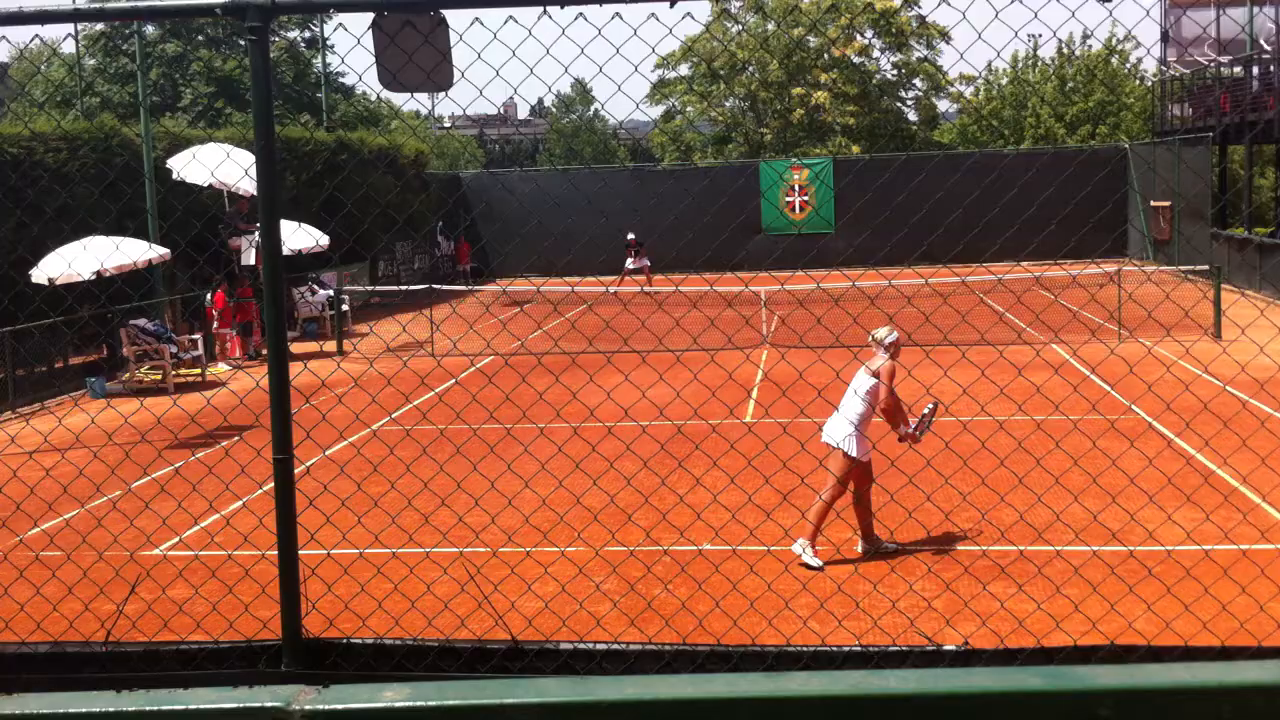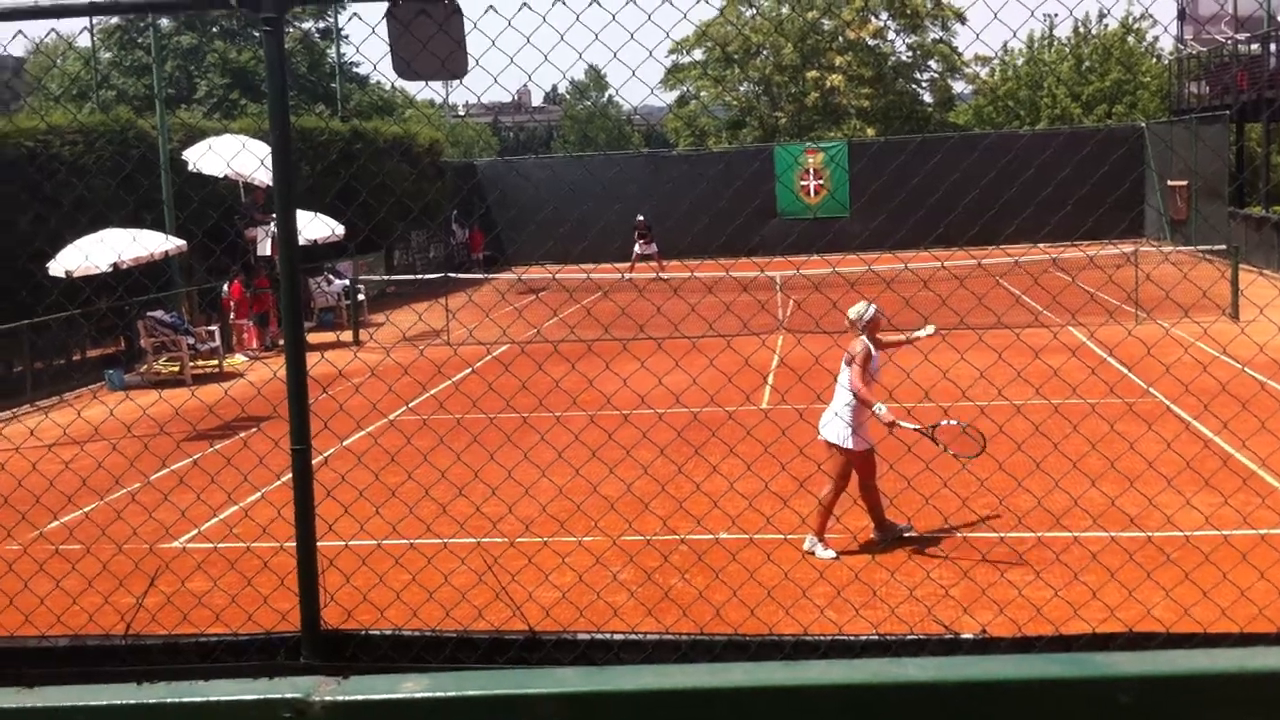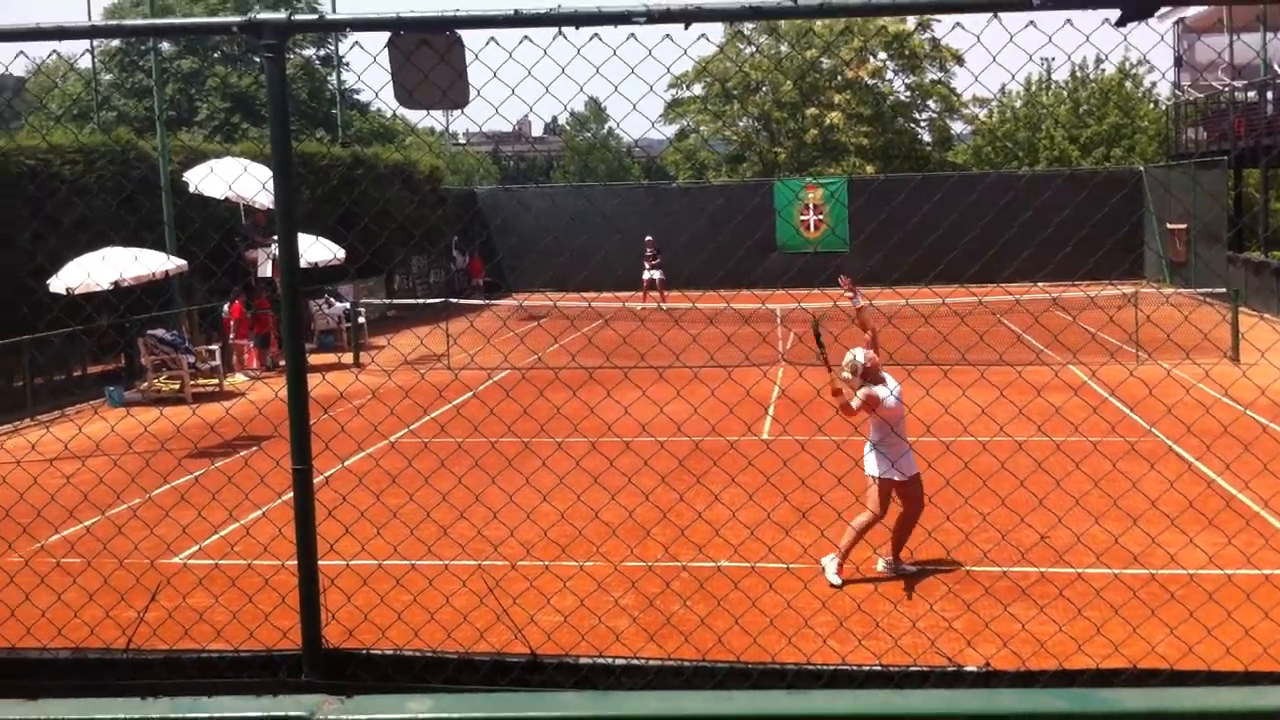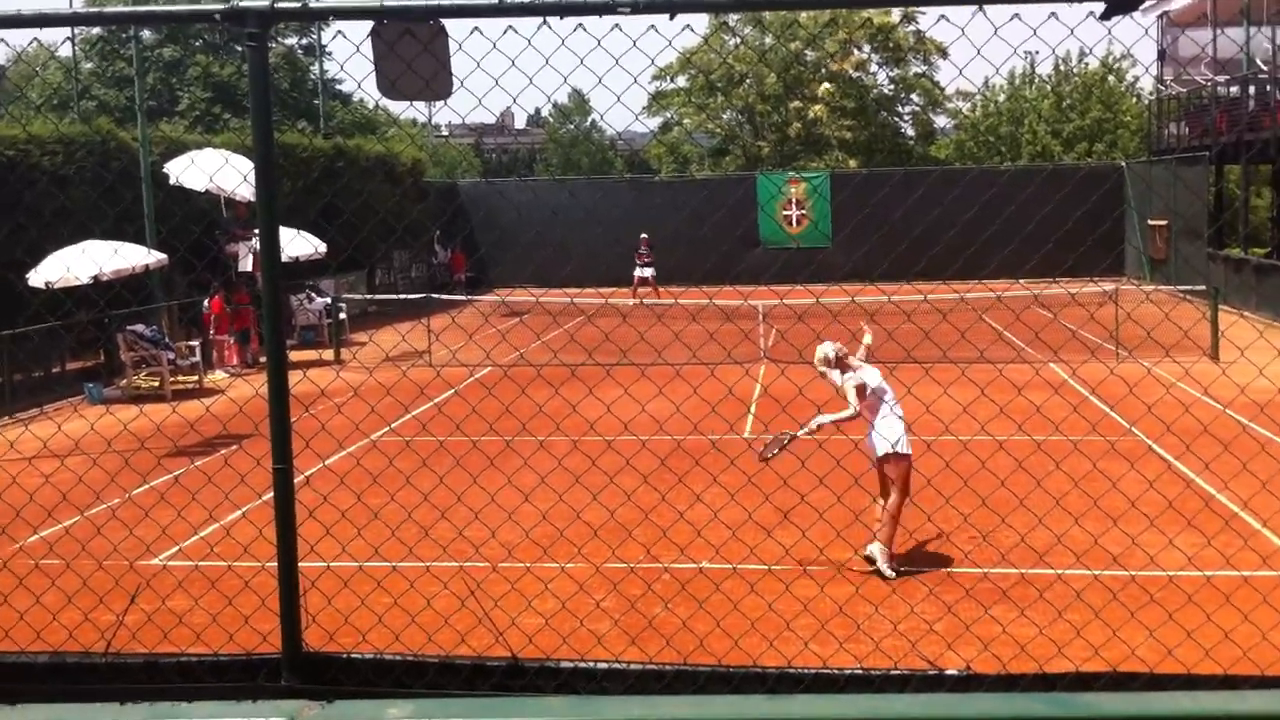
dt=0.5s
person 1, frame 1
left shoulder: (878, 364)
right shoulder: (887, 365)
left elbow: (892, 400)
right elbow: (884, 404)
left wrist: (906, 428)
right wrist: (901, 430)
left hip: (851, 432)
right hip: (845, 433)
left knee: (864, 486)
right knee: (834, 490)
left ankle: (869, 540)
right ankle: (806, 544)
person 1, frame 2
left shoulder: (872, 343)
right shoulder: (860, 347)
left elbow: (898, 340)
right elbow: (857, 385)
left wrist: (919, 334)
right wrist: (879, 409)
left hip: (856, 423)
right hip: (843, 424)
left knee: (868, 477)
right knee: (839, 482)
left ankle: (882, 526)
right ankle: (815, 539)
person 1, frame 3
left shoulder: (878, 374)
right shoulder: (868, 394)
left elbow: (870, 330)
right elbow: (847, 411)
left wrist: (857, 300)
right wrist: (841, 398)
left hip: (901, 453)
right hip: (884, 457)
left knee: (914, 507)
right knee: (874, 513)
left ankle: (892, 560)
right ankle: (835, 559)
person 1, frame 4
left shoulder: (854, 363)
right shoulder: (850, 380)
left elbow: (866, 344)
right elbow: (854, 410)
right wrist: (826, 419)
left hip: (886, 436)
right hip: (889, 436)
left knee: (889, 495)
right knee: (898, 493)
left ankle: (877, 547)
right ankle: (881, 550)
